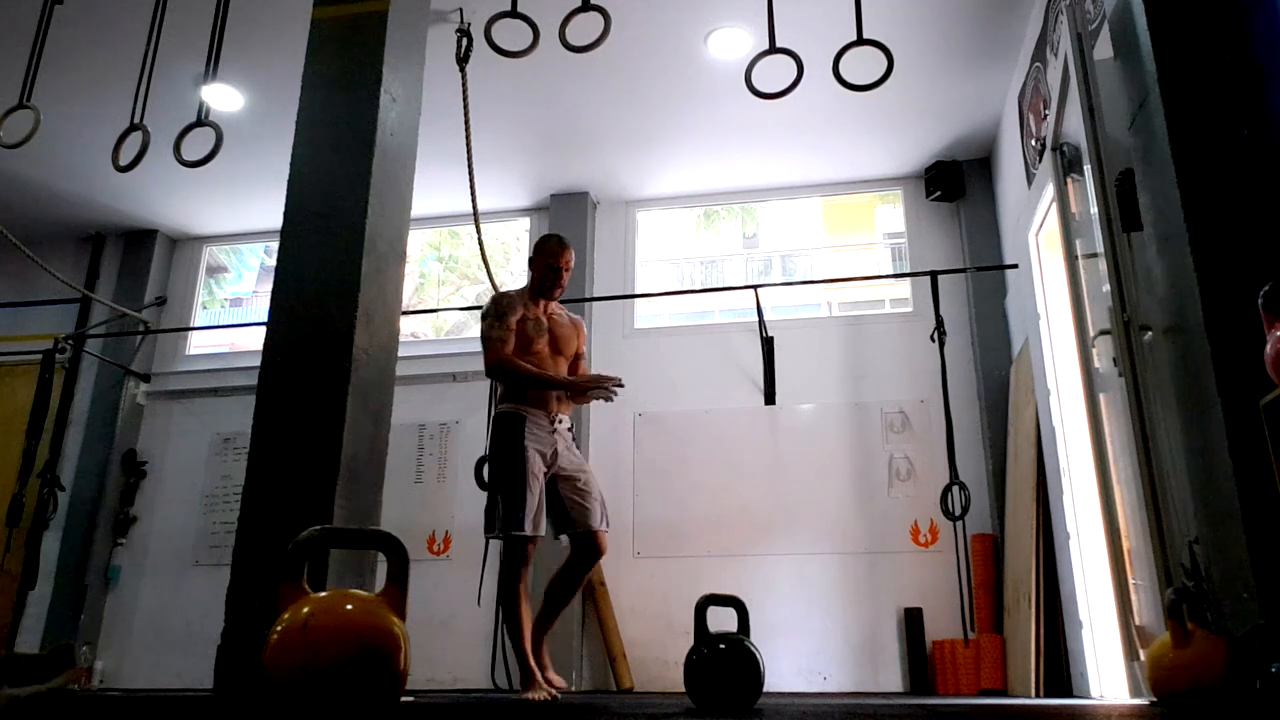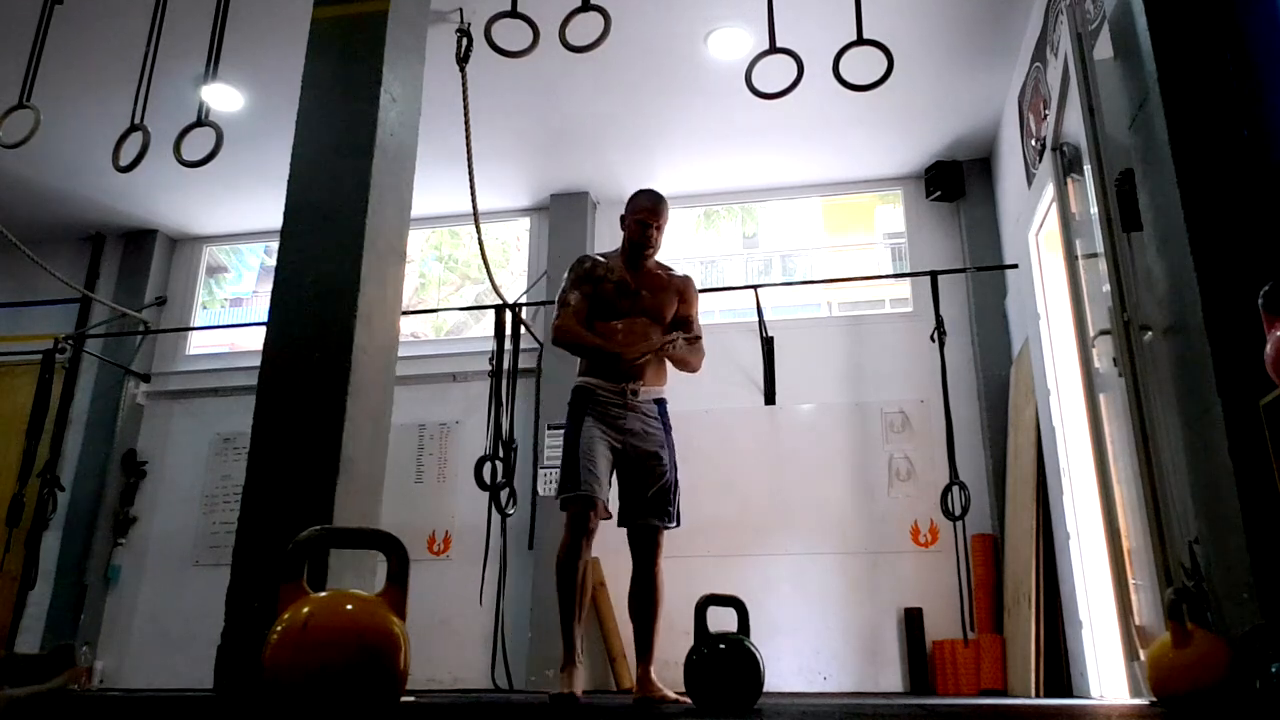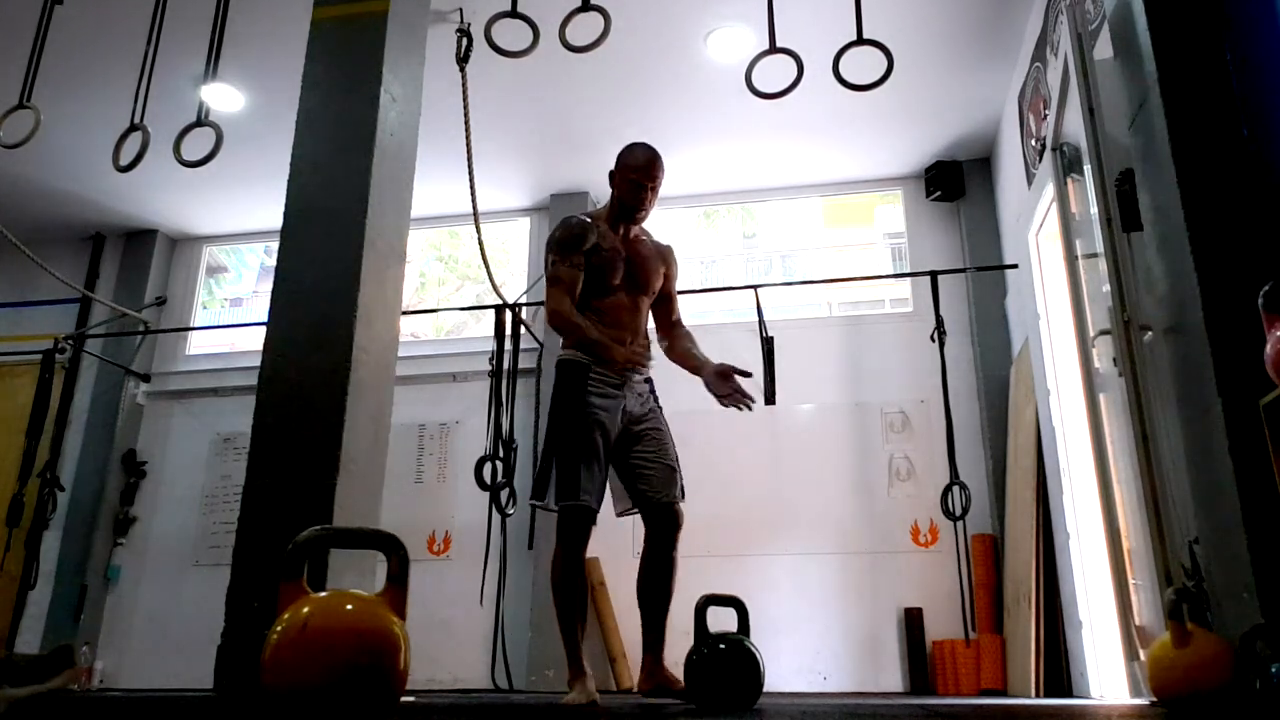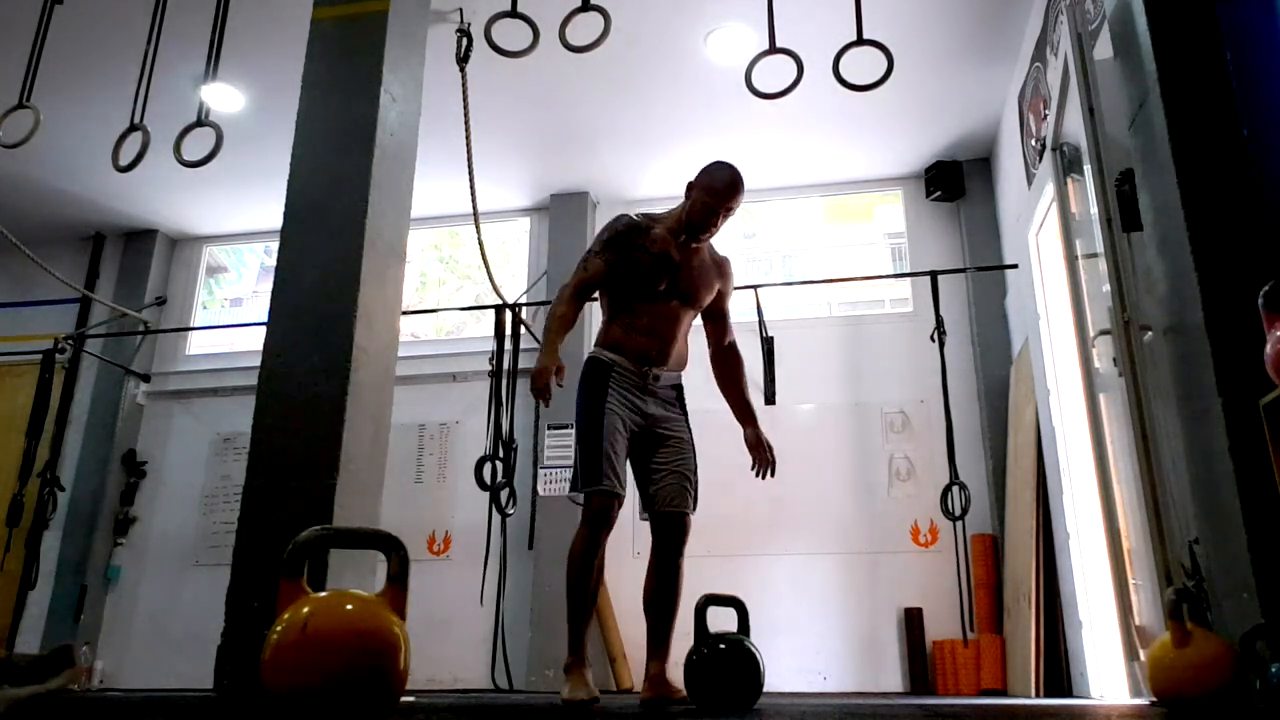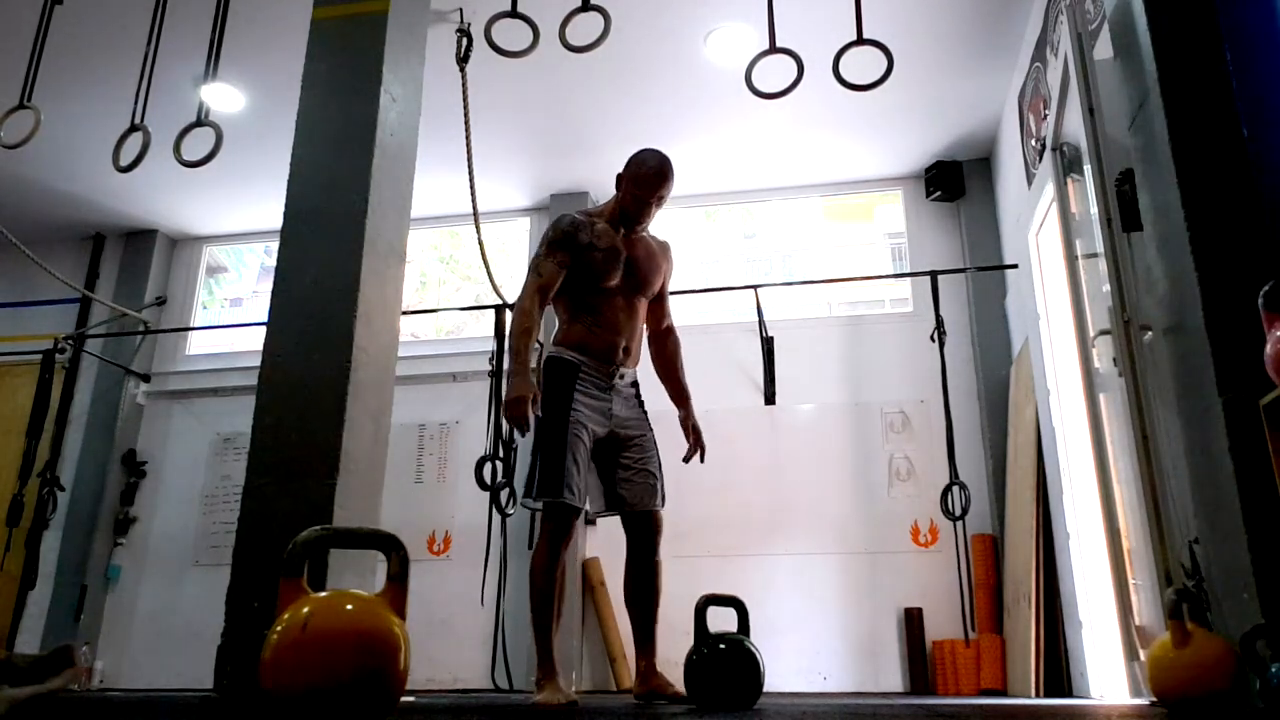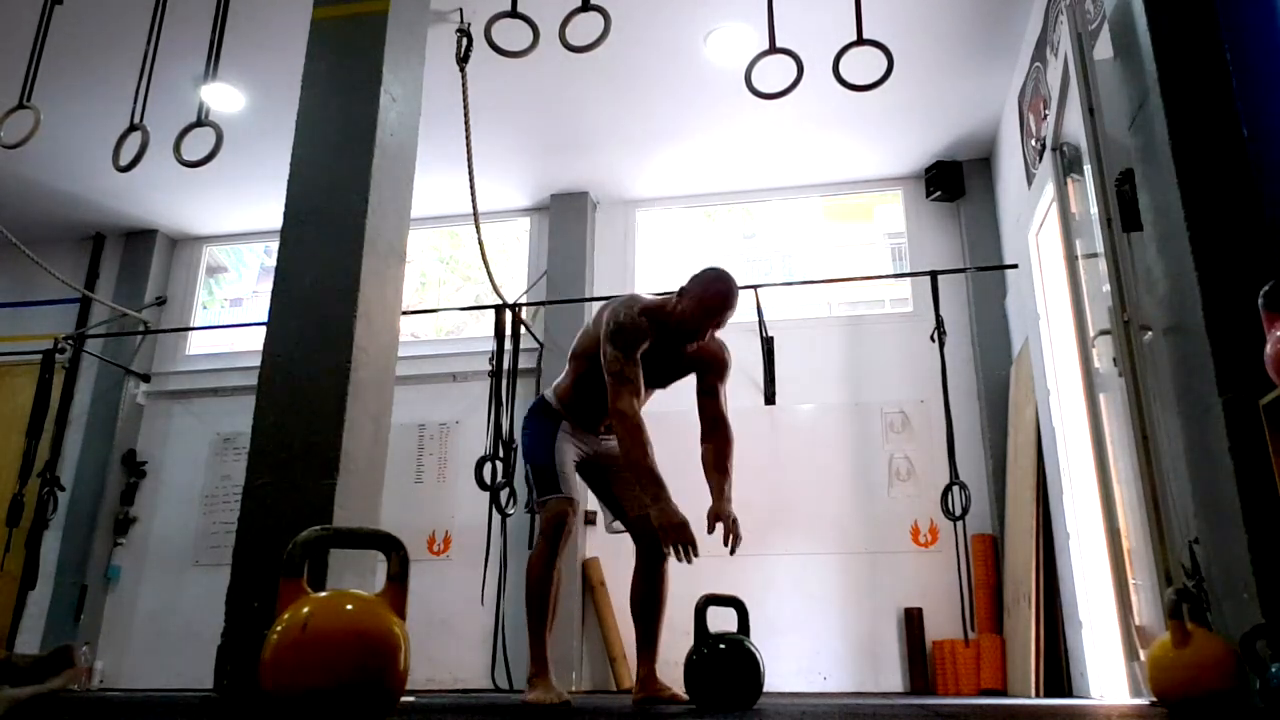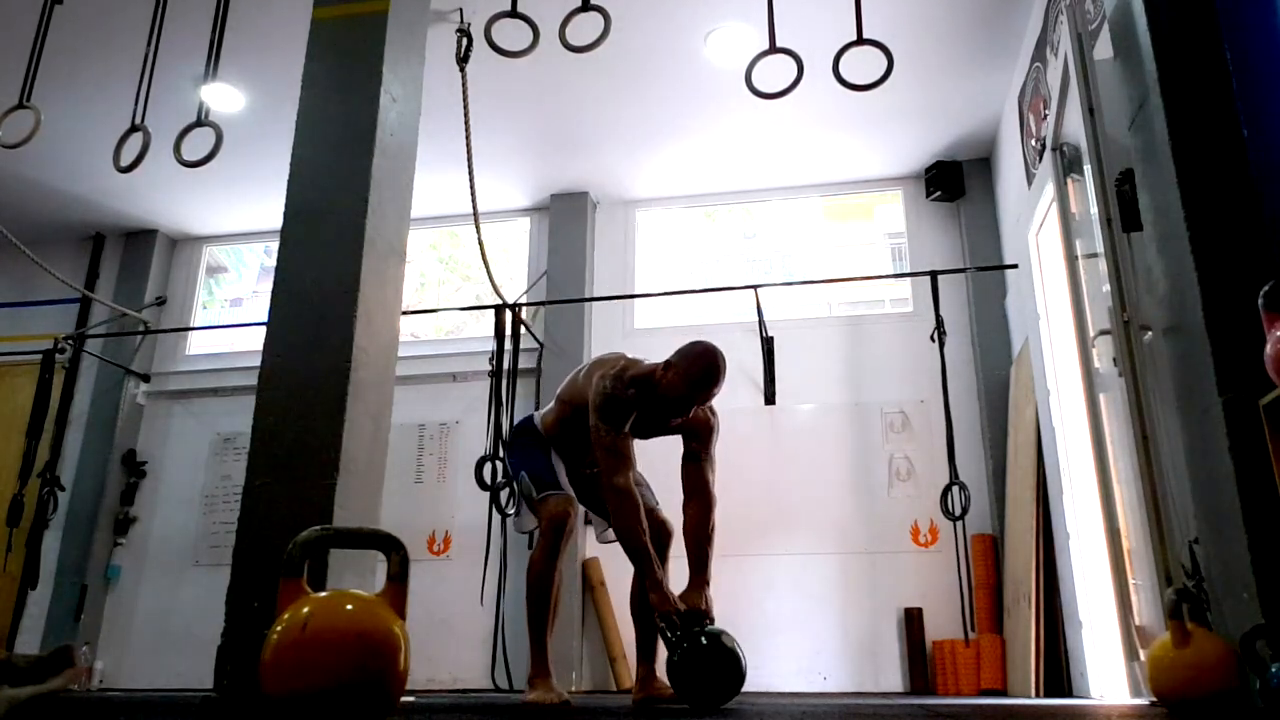
dt=0.7s
person 1, frame 1
left shoulder: (573, 324)
right shoulder: (506, 306)
right elbow: (497, 363)
left wrist: (590, 388)
right wrist: (566, 382)
left hip: (562, 434)
right hip: (520, 426)
left knee: (593, 543)
right knee: (520, 548)
left ankle: (537, 646)
right ankle: (528, 672)
person 1, frame 2
left shoulder: (678, 285)
right shoulder: (590, 269)
left elbow: (696, 358)
right elbow: (562, 331)
left wrist: (672, 346)
right wrist: (621, 352)
left hip: (650, 411)
right hip: (597, 401)
left knee: (649, 544)
right knee: (583, 519)
left ankle: (645, 676)
right ankle: (571, 658)
person 1, frame 3
left shoulder: (661, 255)
right shoulder: (576, 233)
left elbow: (671, 329)
right elbow: (558, 307)
left wrist: (708, 371)
right wrist: (608, 349)
left hip: (641, 392)
right hip: (587, 383)
left knee: (667, 517)
right knee: (576, 522)
left ankle: (653, 663)
right ankle: (578, 675)
person 1, frame 4
left shoulder: (718, 269)
right shoulder: (630, 232)
left elbow: (723, 348)
right elbow: (573, 292)
left wrist: (750, 424)
right wrist: (549, 352)
left hip: (668, 395)
right hip: (612, 378)
left knee: (673, 529)
right knee: (600, 510)
left ankle: (656, 674)
right ankle: (575, 663)
person 1, frame 5
left shoulder: (659, 254)
right shoulder: (573, 230)
left elbow: (662, 332)
right elbow: (530, 301)
left wrist: (684, 406)
right wrist: (520, 373)
left hip: (627, 394)
right hip: (572, 381)
left knee: (647, 527)
right knee: (559, 524)
left ankle: (646, 671)
right ankle: (547, 675)
person 1, frame 6
left shoulder: (712, 355)
right shoulder: (629, 319)
left elbow: (716, 429)
right elbow: (626, 413)
left wrist: (721, 500)
right wrist: (661, 501)
left hip: (608, 438)
right hip: (554, 420)
left knee: (656, 534)
right knee: (560, 515)
left ankle: (646, 676)
right ankle: (539, 674)
person 1, frame 7
left shoulder: (701, 420)
right shoulder: (617, 384)
left elbow: (699, 499)
right elbow: (618, 487)
left wrist: (700, 585)
right wrist: (657, 586)
left hip: (595, 459)
right hip: (540, 442)
left knee: (659, 531)
right knee: (560, 515)
left ankle: (646, 677)
right ankle: (539, 674)
